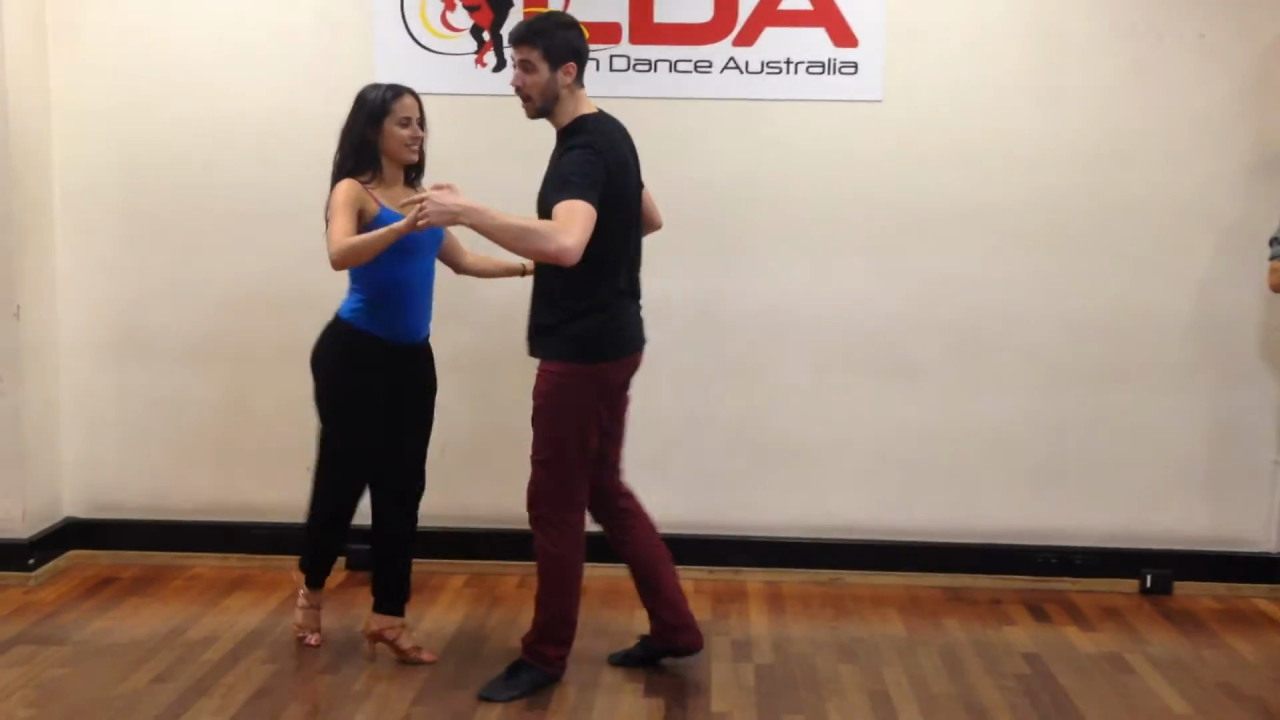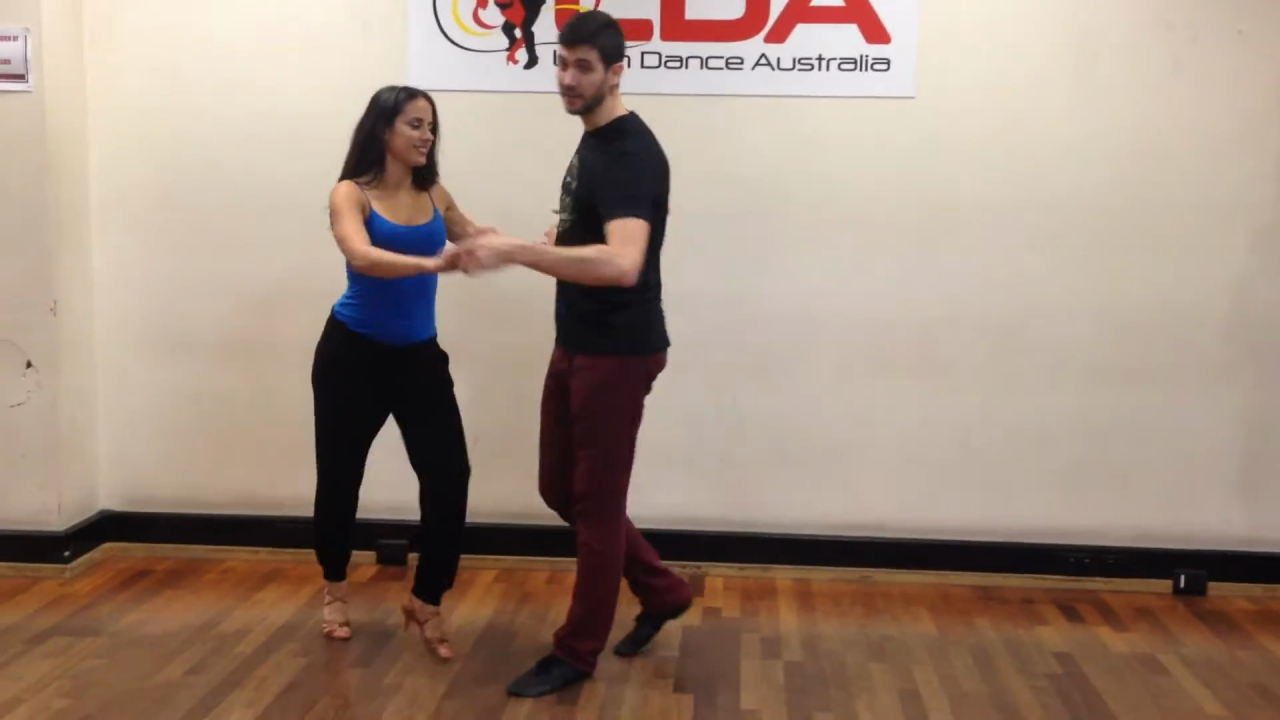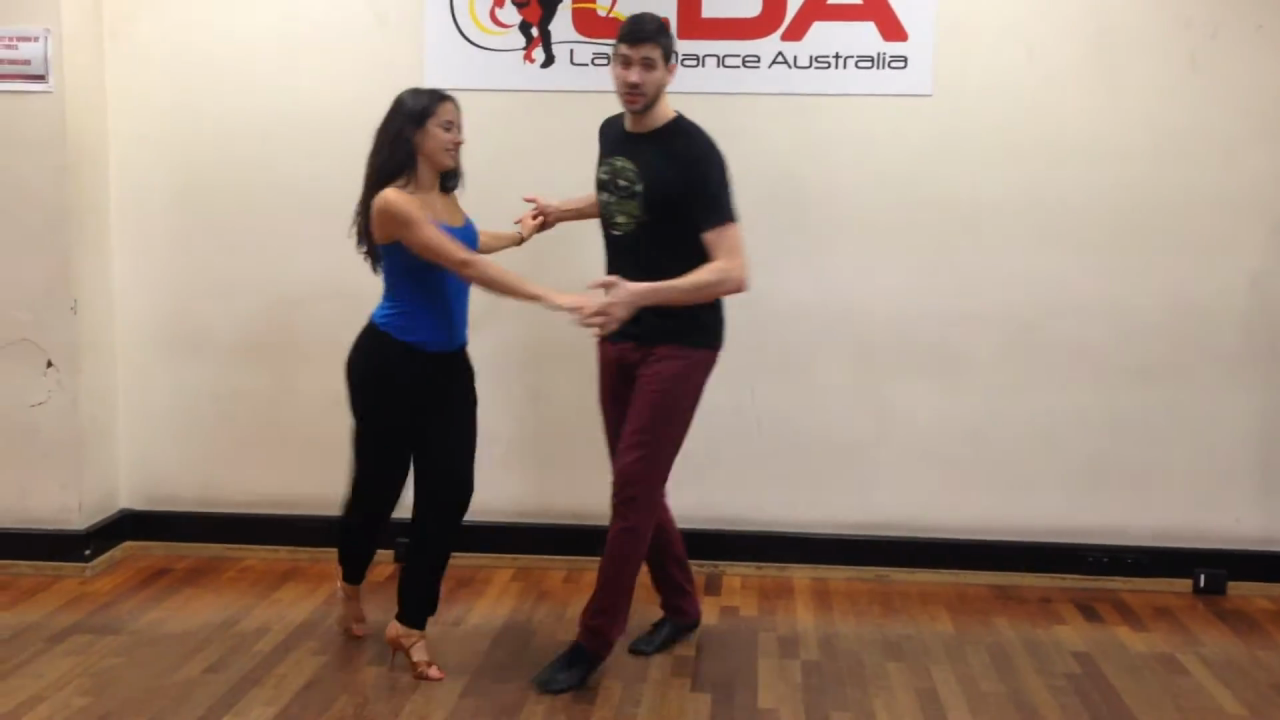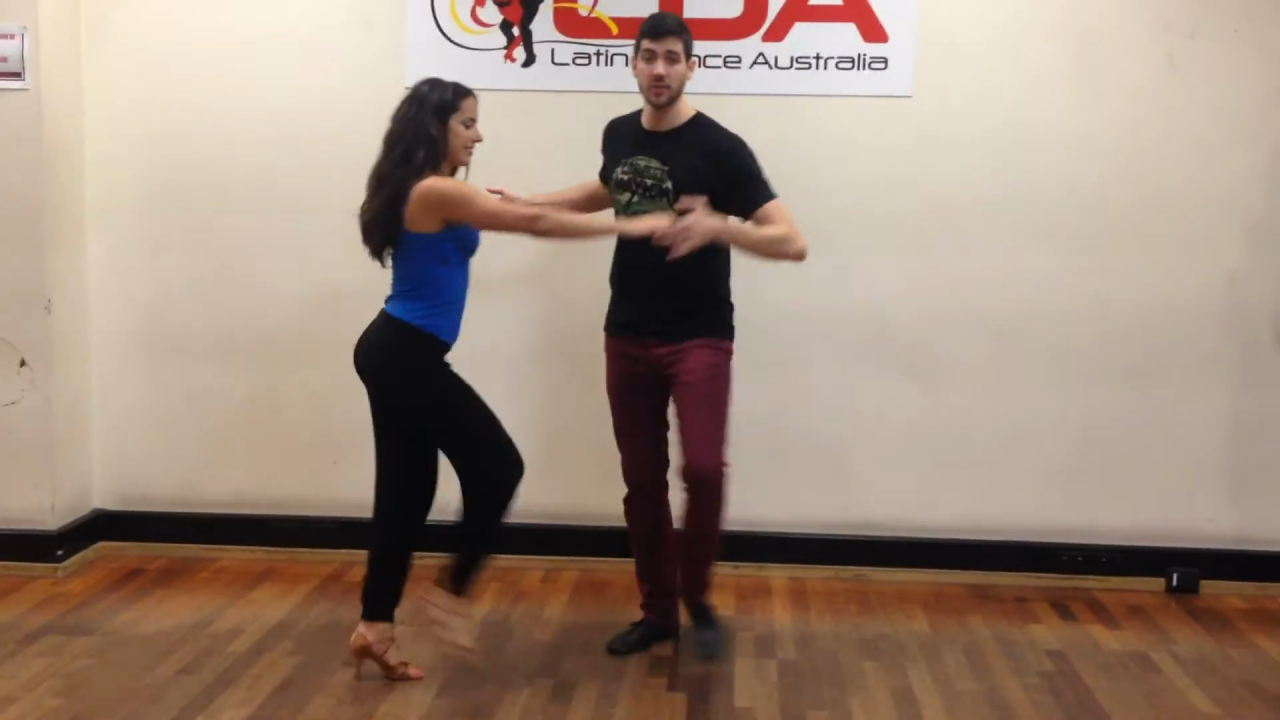
dt=0.3s
person 1, frame 1
left shoulder: (584, 151)
right shoulder: (605, 135)
left elbow: (564, 245)
right elbow: (650, 218)
left wrist: (466, 212)
left hip: (582, 351)
right hip: (606, 343)
left knee: (553, 504)
right knee: (604, 493)
left ankle: (545, 656)
right ankle: (674, 628)
person 1, frame 2
left shoulder: (632, 151)
right shoulder: (596, 134)
left elbow: (623, 265)
left wrist: (517, 249)
left hip: (619, 350)
right hip: (576, 342)
left knee: (595, 499)
right knee: (559, 487)
left ankle: (577, 650)
right ankle: (661, 590)
person 1, frame 3
left shoulder: (694, 153)
right shoulder: (611, 133)
left elbow: (731, 273)
left wrist: (642, 295)
right wrist: (565, 210)
left hip: (680, 342)
right hip: (621, 339)
left knee: (635, 483)
right knee: (634, 484)
left ankle: (593, 640)
right ankle: (681, 607)
person 1, frame 4
left shoulder: (716, 150)
right shoulder: (619, 133)
left elbow: (792, 242)
left wrist: (718, 227)
right wrist: (528, 205)
left hip: (695, 335)
right hip: (627, 336)
left knee: (703, 469)
right knee: (642, 481)
left ankle: (695, 600)
right ankle: (657, 609)
person 2, frame 1
left shoulder: (416, 195)
right shoulder: (352, 191)
left elbow: (460, 259)
right elbow: (340, 254)
left wrist: (523, 266)
right wrist: (401, 228)
left hip: (410, 356)
right hip: (353, 352)
left knee: (401, 487)
right knee: (342, 478)
left ankle: (387, 618)
right ankle: (311, 590)
person 2, frame 2
left shoulder: (433, 197)
right shoulder: (350, 195)
left elbow: (469, 240)
right elbow: (362, 257)
right wrist: (430, 262)
left hip: (416, 354)
right hip: (351, 354)
left knee: (449, 474)
right knee: (340, 480)
left ankle: (427, 601)
right ankle: (336, 591)
person 2, frame 3
left shoulder: (448, 198)
right shoulder: (391, 203)
left elbow: (475, 245)
right elbow: (466, 266)
left wrist: (521, 233)
right wrist: (550, 297)
left hip: (448, 365)
right hip: (389, 362)
left knee: (448, 495)
right knee: (378, 486)
left ankle: (409, 626)
right ankle: (351, 586)
person 2, frame 4
left shoulder: (422, 194)
right shoulder: (436, 193)
right elbow: (533, 220)
left wrist: (478, 215)
right wrist: (626, 226)
left hip: (393, 352)
right hip: (407, 357)
left knee: (405, 491)
right knee: (497, 468)
left ankle: (375, 627)
right ankle: (451, 593)
